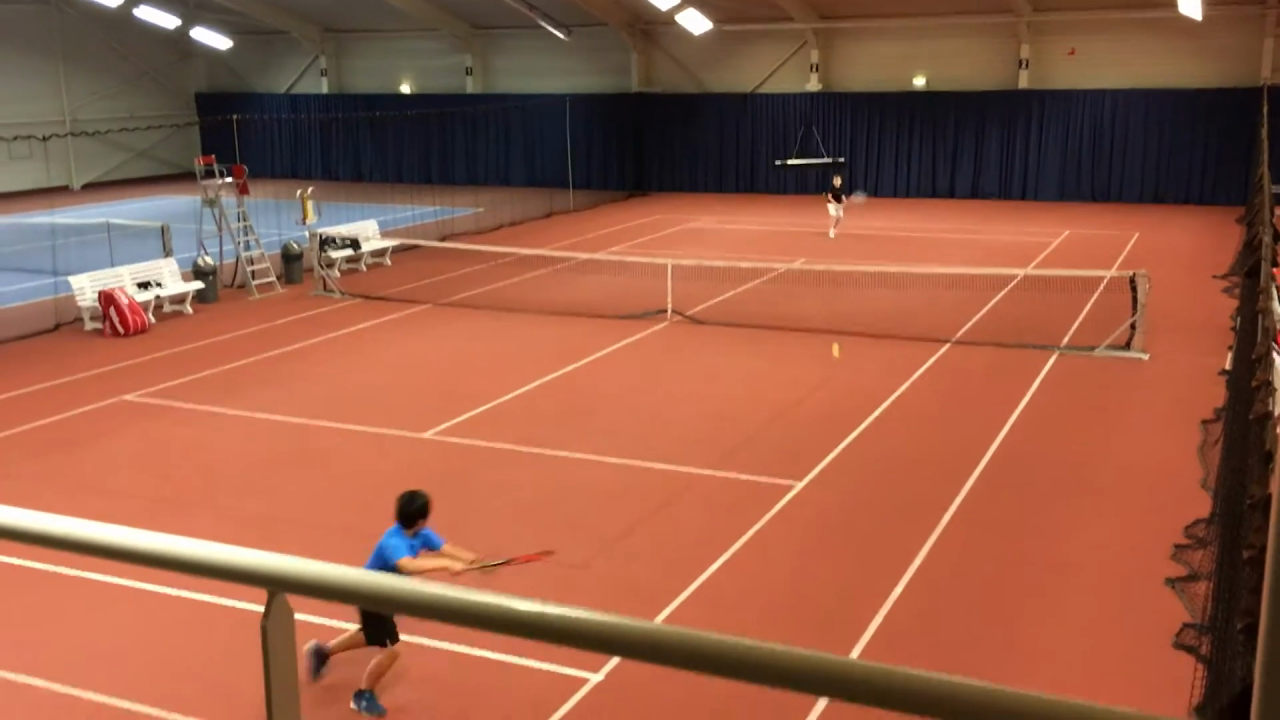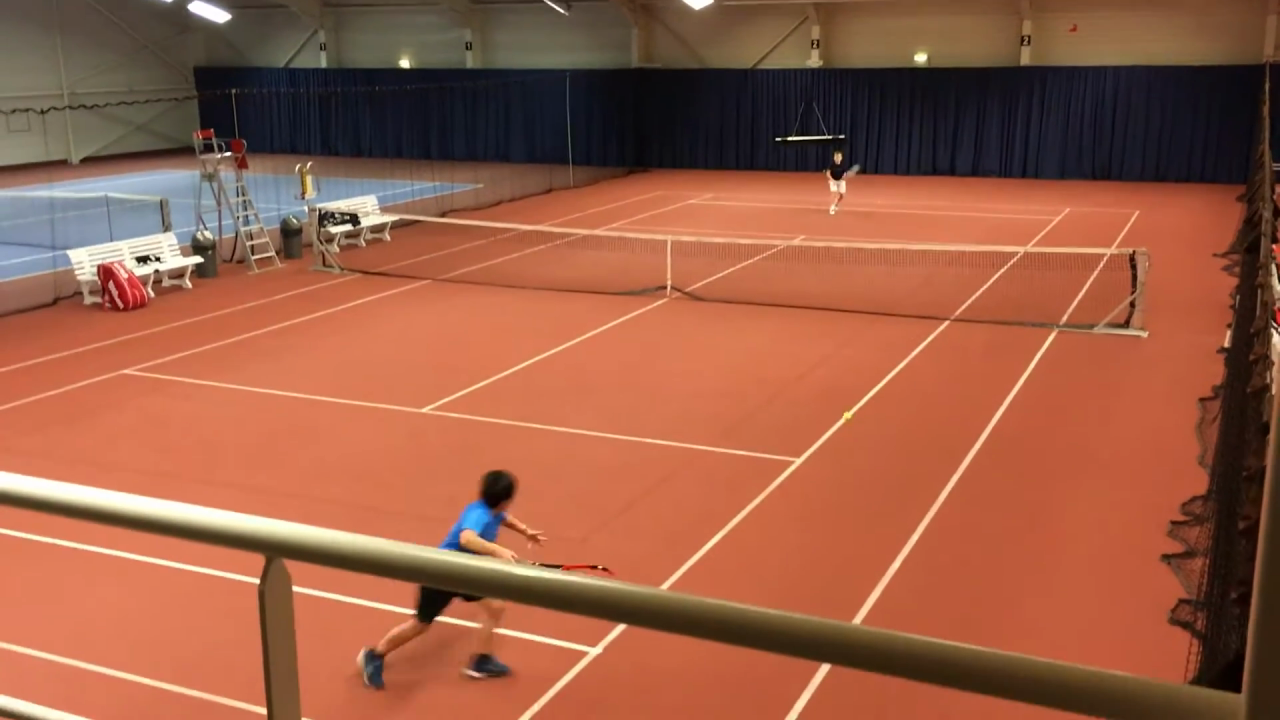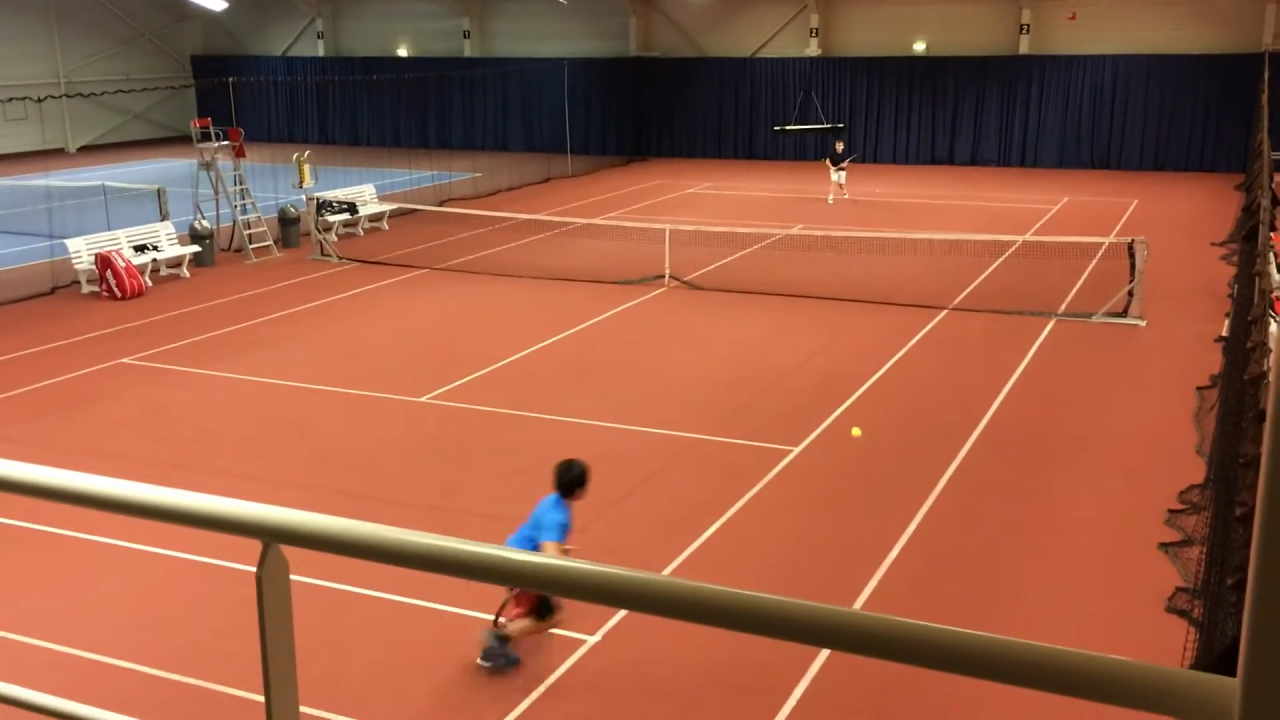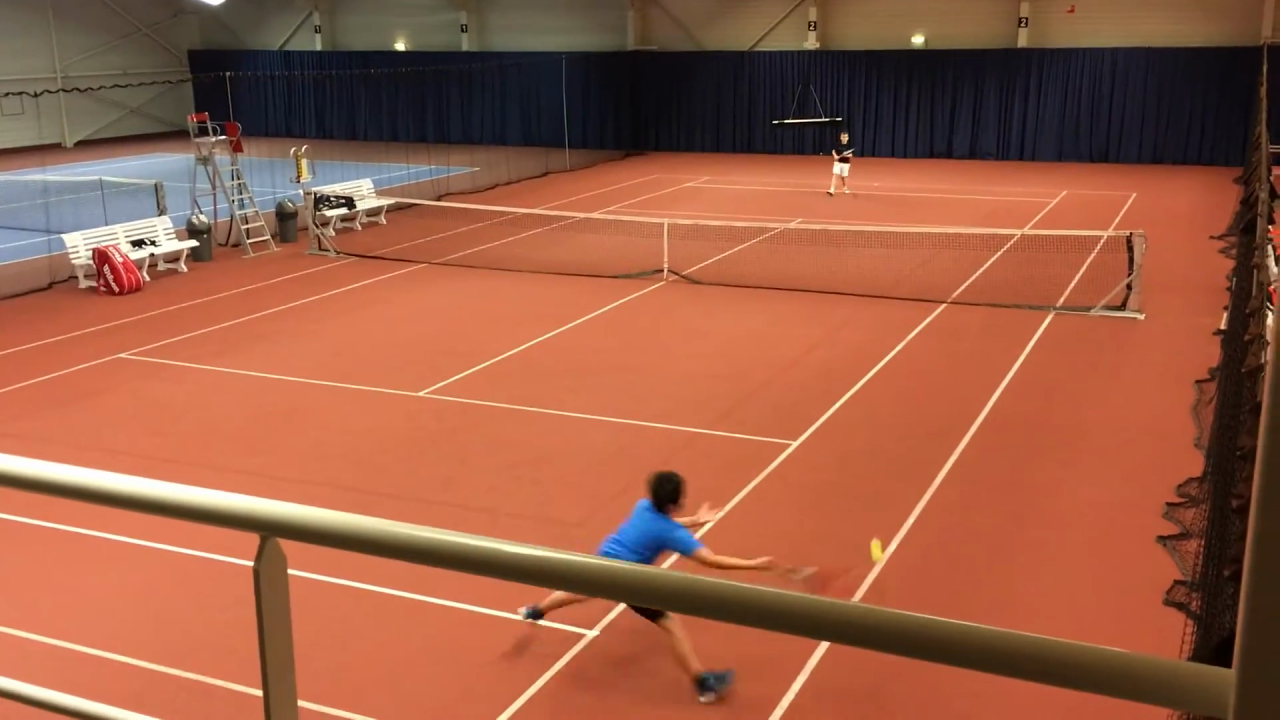
dt=0.2s
person 1, frame 1
left shoulder: (420, 534)
right shoulder: (394, 542)
left elbow: (443, 547)
right elbow: (409, 566)
left wrist: (467, 558)
right wrist: (446, 564)
left knee: (371, 636)
right knee: (391, 650)
left ankle: (322, 651)
right ankle: (363, 695)
person 1, frame 2
left shoulder: (492, 511)
right shoulder: (478, 515)
left elbow: (504, 518)
right elbow: (466, 538)
left wrist: (525, 532)
right wrist: (498, 550)
left knee: (496, 607)
right knee: (421, 625)
left ankle: (481, 662)
right ankle: (374, 657)
person 1, frame 3
left shoulder: (553, 501)
right shoulder: (554, 516)
right elbow: (549, 551)
left wrist: (560, 548)
right knee: (549, 618)
left ankle: (492, 654)
right ankle: (500, 638)
person 1, frame 4
left shoulder: (644, 505)
right shoulder: (672, 532)
right elbow: (710, 560)
left wrist: (695, 520)
right wrist: (753, 564)
left hip: (605, 557)
left knee: (583, 592)
right knee: (672, 625)
left ankle: (536, 611)
right ankle: (703, 682)
